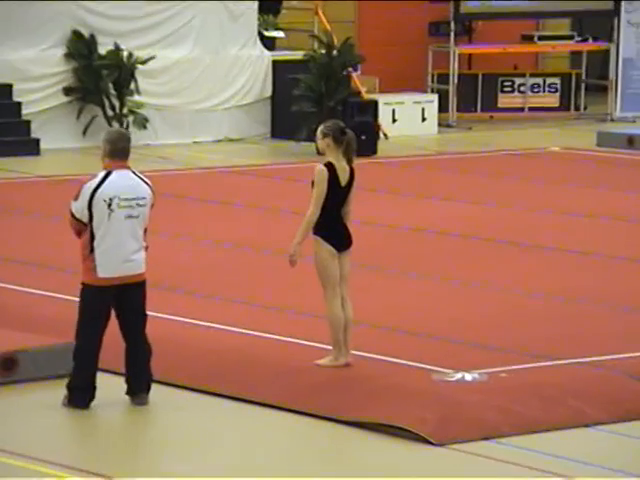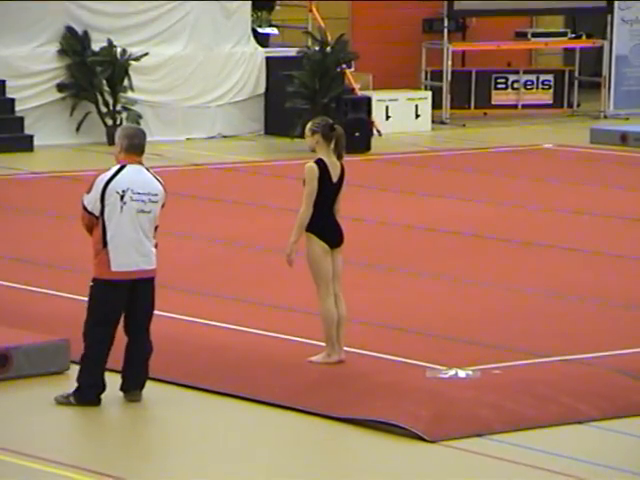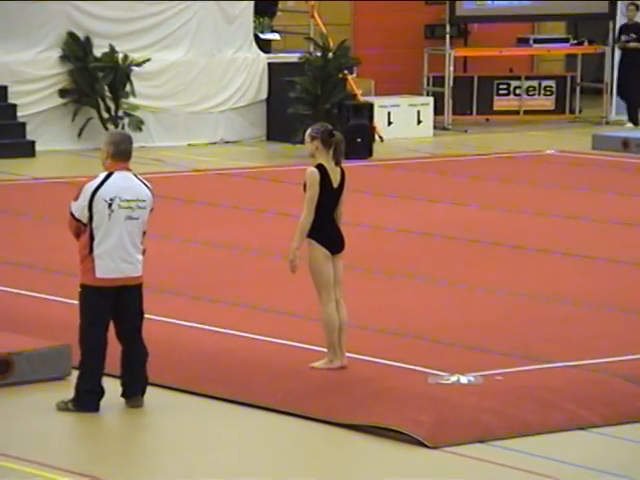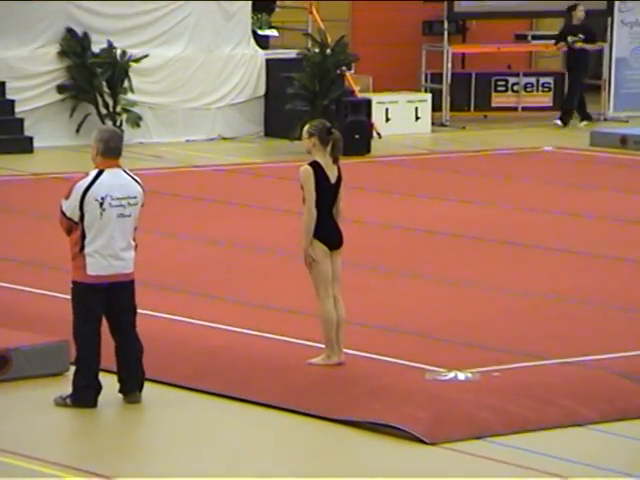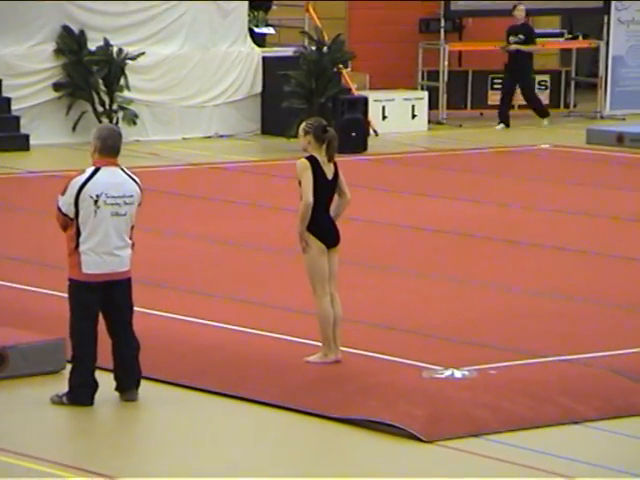
dt=0.7s
person 1, frame 1
left shoulder: (95, 187)
right shoulder: (145, 187)
left elbow: (77, 226)
left hip: (101, 274)
right hip: (135, 272)
left knee: (88, 337)
right knee: (136, 334)
left ankle: (79, 395)
right ankle: (139, 390)
person 1, frame 2
left shoulder: (107, 180)
right shoulder: (157, 185)
left elbow: (88, 220)
left hip: (112, 269)
right hip: (145, 268)
left knee: (98, 332)
right knee: (139, 331)
left ankle: (88, 392)
right ankle: (134, 387)
person 1, frame 3
left shoulder: (95, 187)
right shoulder: (145, 190)
left elbow: (75, 226)
left hip: (99, 275)
right hip: (132, 273)
left knee: (93, 338)
right knee: (132, 335)
left ankle: (86, 398)
right ankle: (134, 392)
person 1, frame 4
left shoulder: (85, 186)
right shoulder: (135, 185)
left elbow: (66, 224)
left hip: (90, 272)
right hip: (123, 271)
left knee: (87, 334)
right knee: (126, 330)
left ankle: (84, 394)
right ankle: (132, 388)
person 1, frame 5
left shoulder: (81, 183)
right shoulder: (133, 184)
left elbow: (63, 220)
left hip: (86, 270)
right hip: (120, 268)
left knee: (83, 333)
right knee: (122, 329)
left ankle: (80, 392)
right ankle: (129, 386)
person 2, frame 1
left shoulder: (323, 170)
right shoulder: (349, 169)
left elbow: (314, 211)
left wrist: (297, 242)
left hip: (326, 237)
right hip: (344, 235)
left knee: (332, 297)
right knee: (343, 295)
left ankle: (338, 355)
right ankle: (345, 352)
person 2, frame 2
left shoulder: (313, 168)
right shoulder: (339, 166)
left elbow: (307, 209)
left wrist: (292, 241)
left hip: (318, 234)
right hip: (335, 231)
left knee: (325, 294)
right knee: (336, 292)
left ankle: (331, 351)
right ankle: (339, 349)
person 2, frame 3
left shoulder: (314, 173)
right shoulder: (339, 171)
left elbow: (308, 214)
left wrist: (295, 247)
left hip: (320, 240)
right hip: (336, 237)
left knee: (327, 300)
right knee: (337, 298)
left ankle: (333, 357)
right ankle: (340, 354)
person 2, frame 4
left shoulder: (308, 170)
right shoulder: (336, 167)
left elbow: (310, 211)
right elbow: (338, 208)
left wrist: (306, 244)
left hip: (320, 236)
right hip: (335, 234)
left knee: (324, 296)
right knee: (335, 294)
left ankle: (331, 353)
right ankle: (338, 350)
person 2, frame 5
left shoulder: (305, 163)
right shoulder: (332, 163)
left elbow: (307, 200)
right elbow: (345, 197)
left wrist: (301, 229)
left hip: (315, 233)
right hip: (331, 231)
left knee: (321, 294)
right knee: (331, 292)
left ankle: (328, 351)
right ankle: (335, 348)
